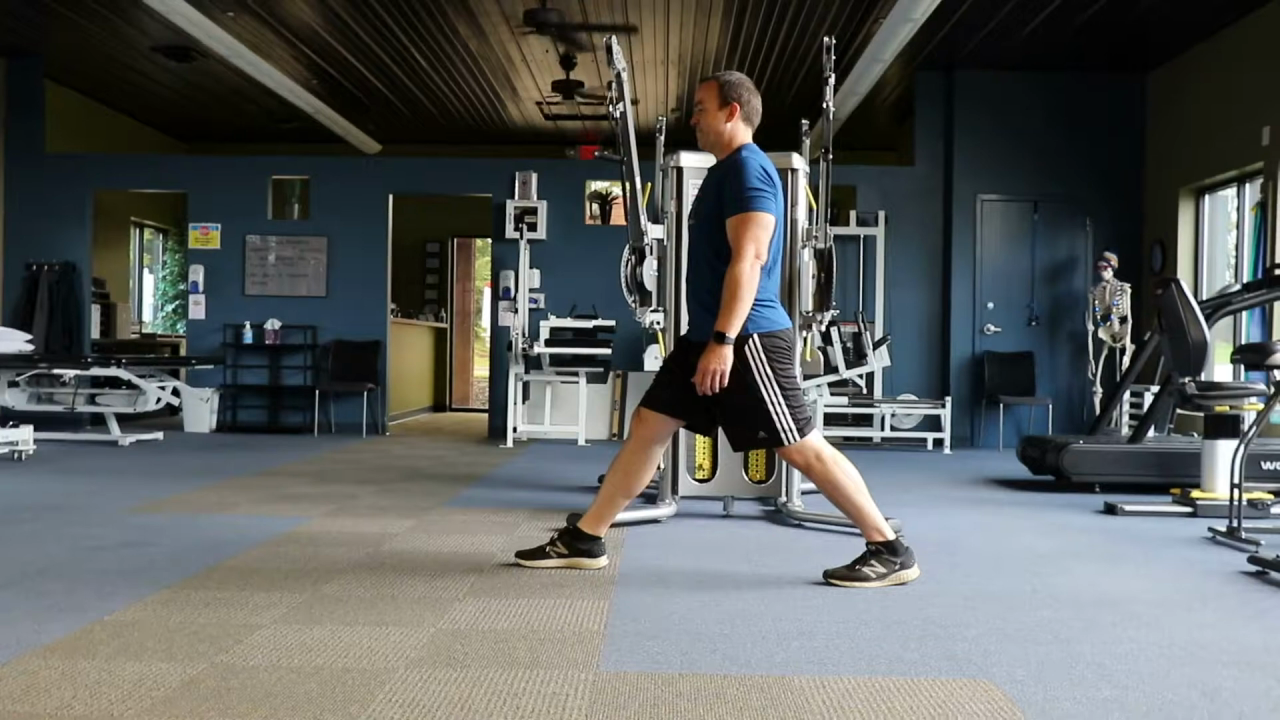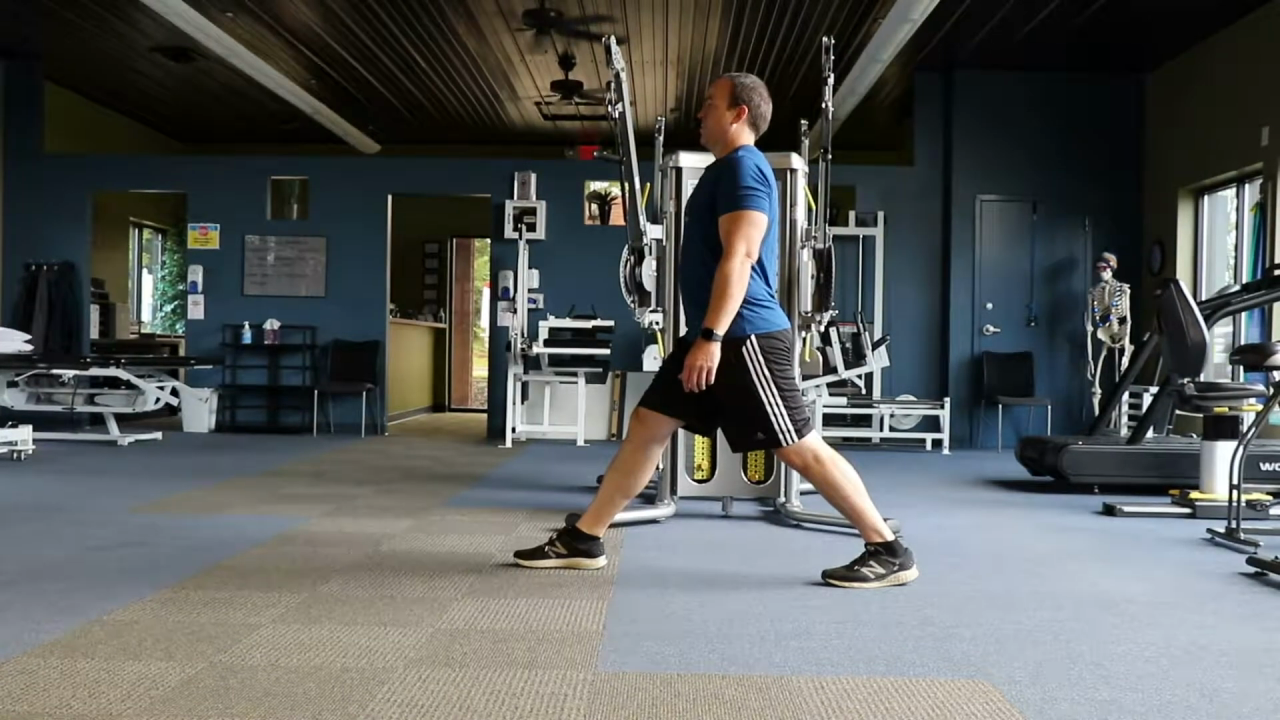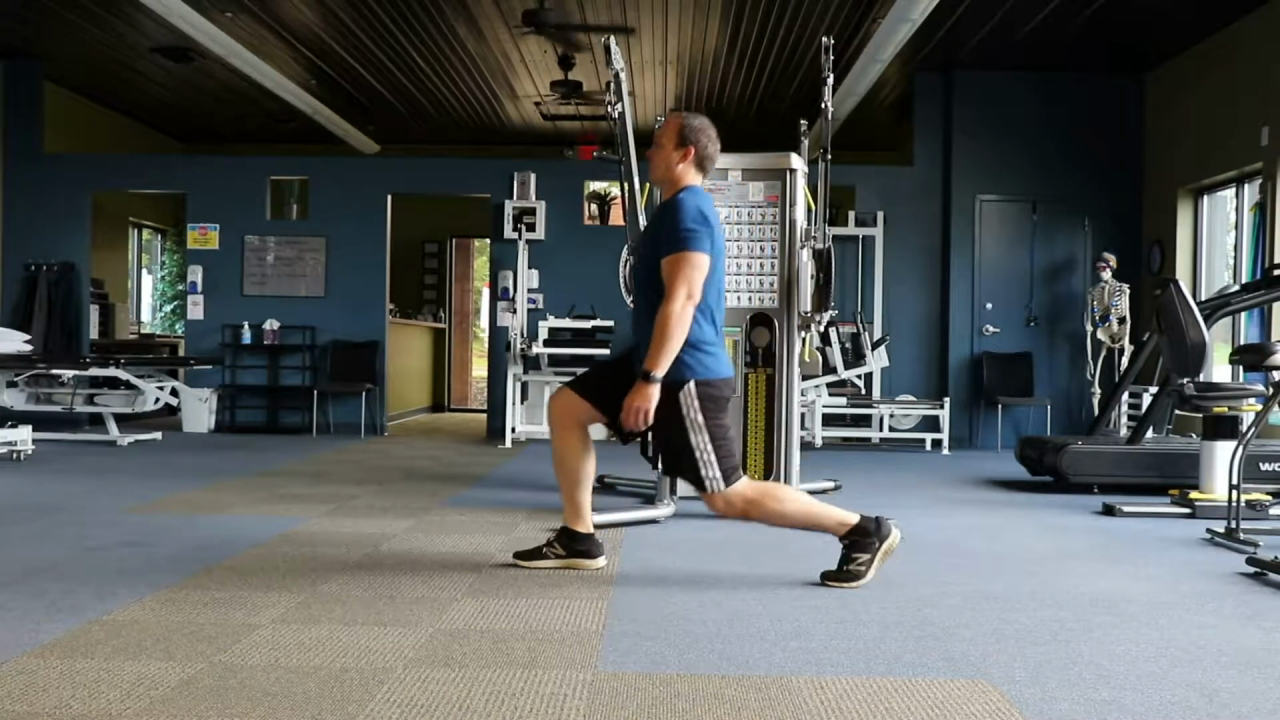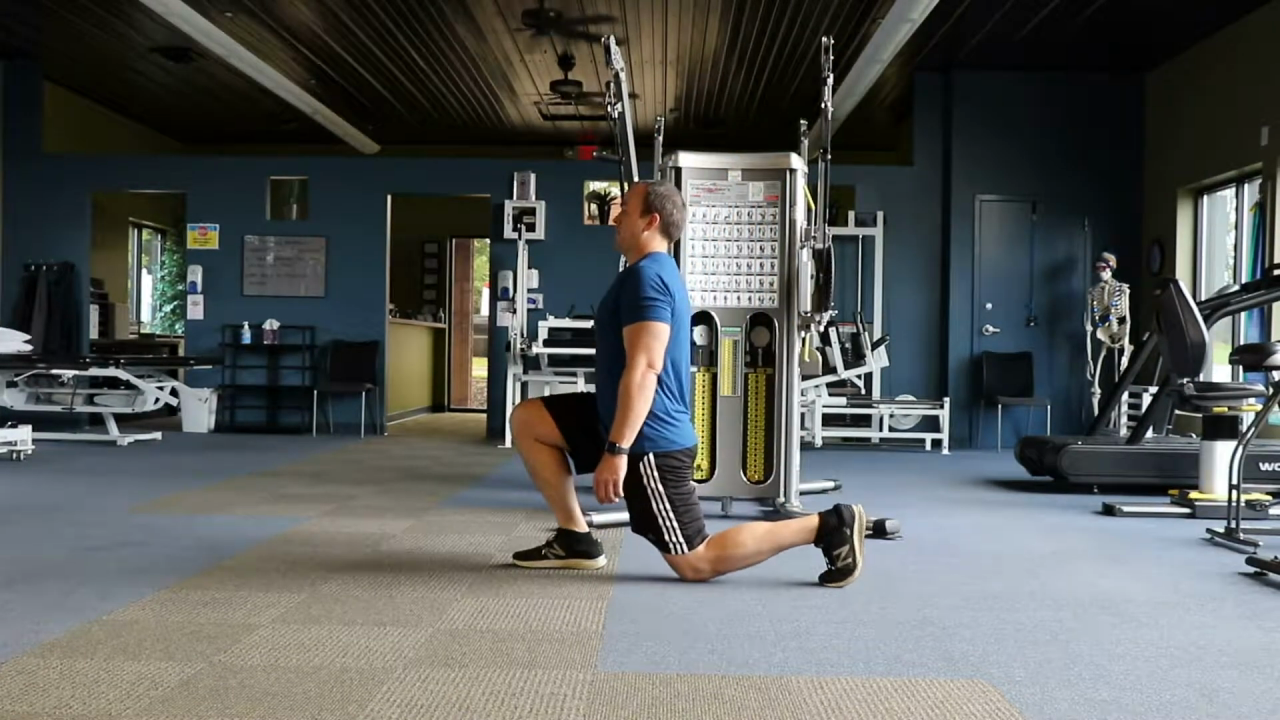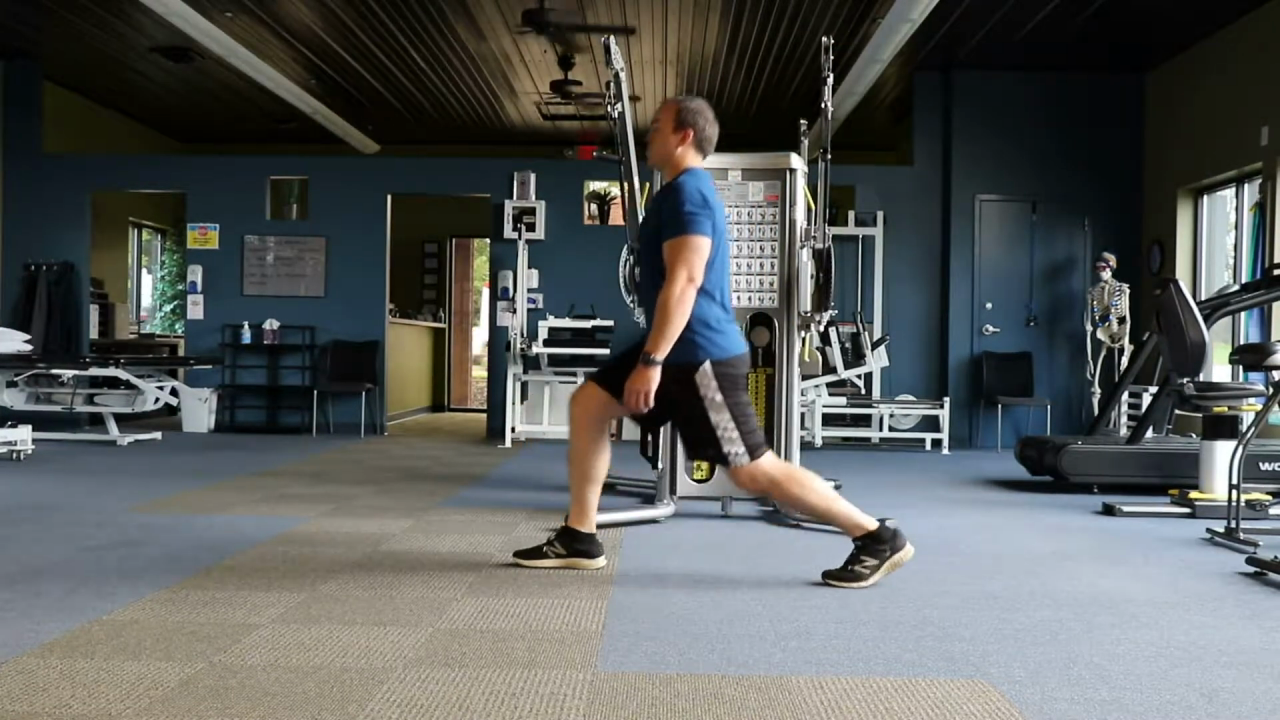
dt=1s
person 1, frame 1
left shoulder: (748, 168)
right shoulder: (727, 171)
left elbow: (749, 259)
left wrist: (723, 340)
left hip: (745, 337)
right hip: (708, 334)
left knee: (800, 446)
right knee: (647, 426)
left ankle: (890, 550)
right ankle: (584, 540)
person 1, frame 2
left shoulder: (743, 167)
right shoulder: (728, 170)
left elbow: (739, 257)
left wrist: (711, 337)
left hip: (744, 336)
right hip: (716, 335)
left knee: (798, 447)
right knee: (646, 426)
left ankle: (889, 550)
right ankle: (582, 539)
person 1, frame 3
left shoulder: (685, 207)
right shoulder: (681, 209)
left elbow: (682, 299)
left wrist: (649, 380)
left hip: (688, 374)
right hip: (665, 363)
left knee: (728, 497)
right knee: (564, 408)
left ankle: (862, 531)
right ankle: (578, 538)
person 1, frame 4
left shoulder: (645, 275)
right shoulder: (656, 272)
left elbow: (644, 369)
left wrist: (616, 451)
left hip: (648, 438)
right hip: (637, 427)
left knee: (696, 563)
right knee: (527, 420)
left ankle: (829, 526)
right ankle: (576, 539)
person 1, frame 5
left shoulder: (686, 190)
right shoulder: (684, 191)
left elbow: (685, 281)
left wrist: (650, 361)
right wrist: (653, 356)
left hip: (703, 355)
right hip: (679, 349)
left knee: (754, 470)
right knee: (587, 404)
left ankle: (877, 536)
right ankle: (579, 538)
